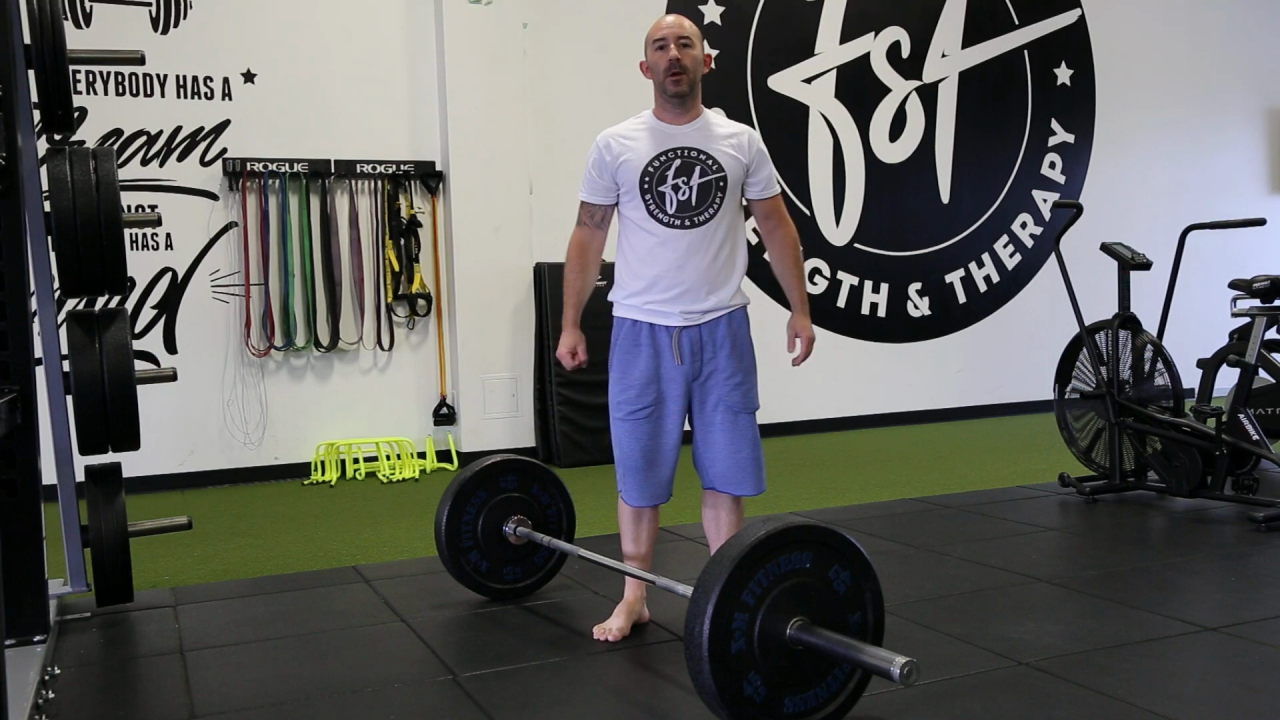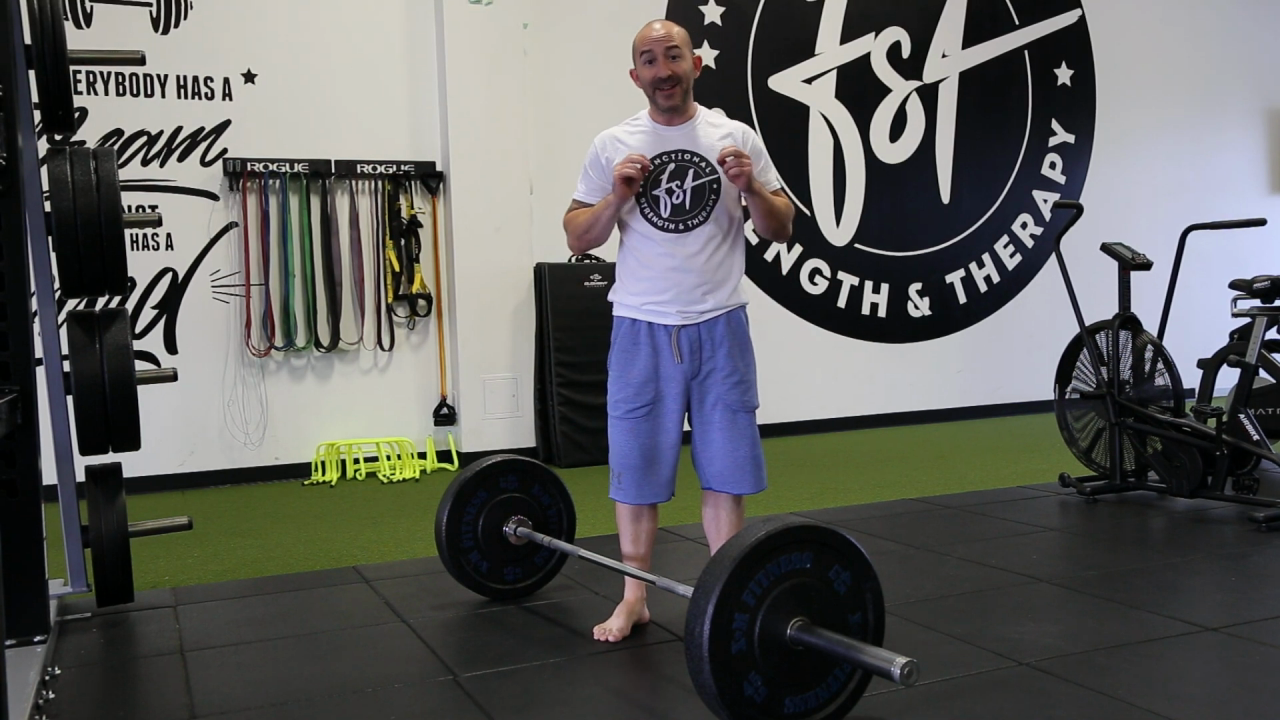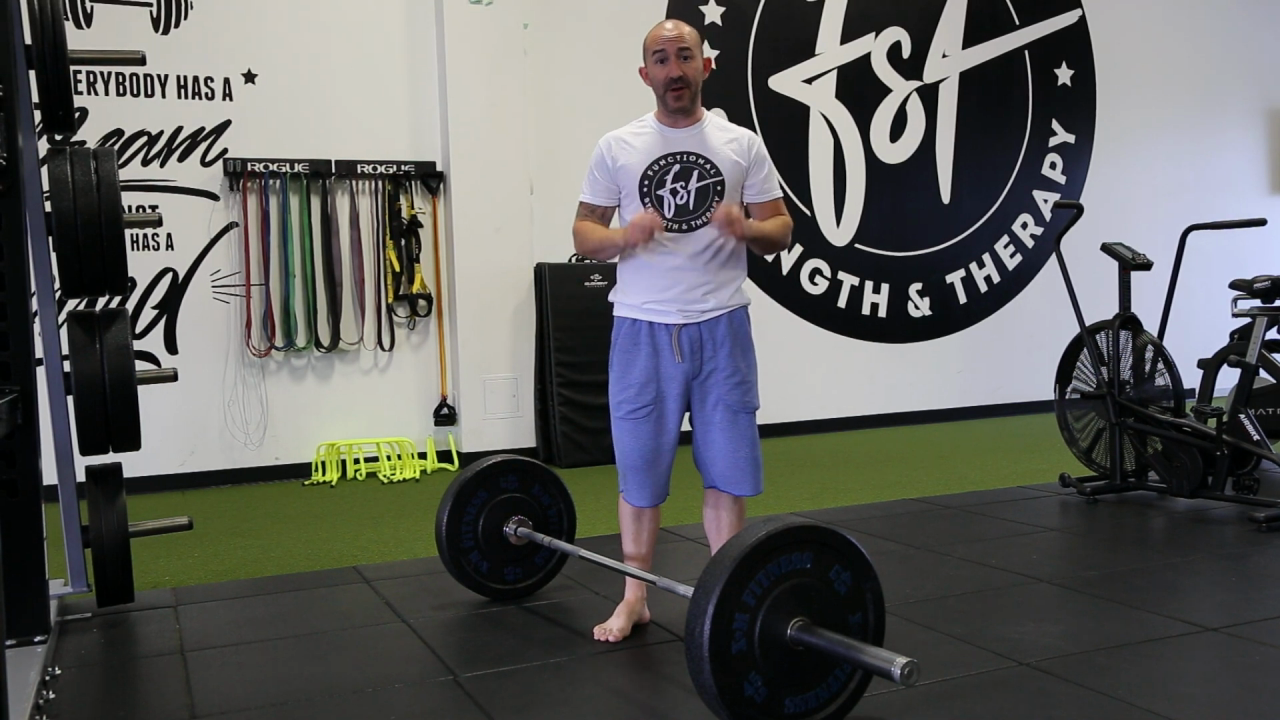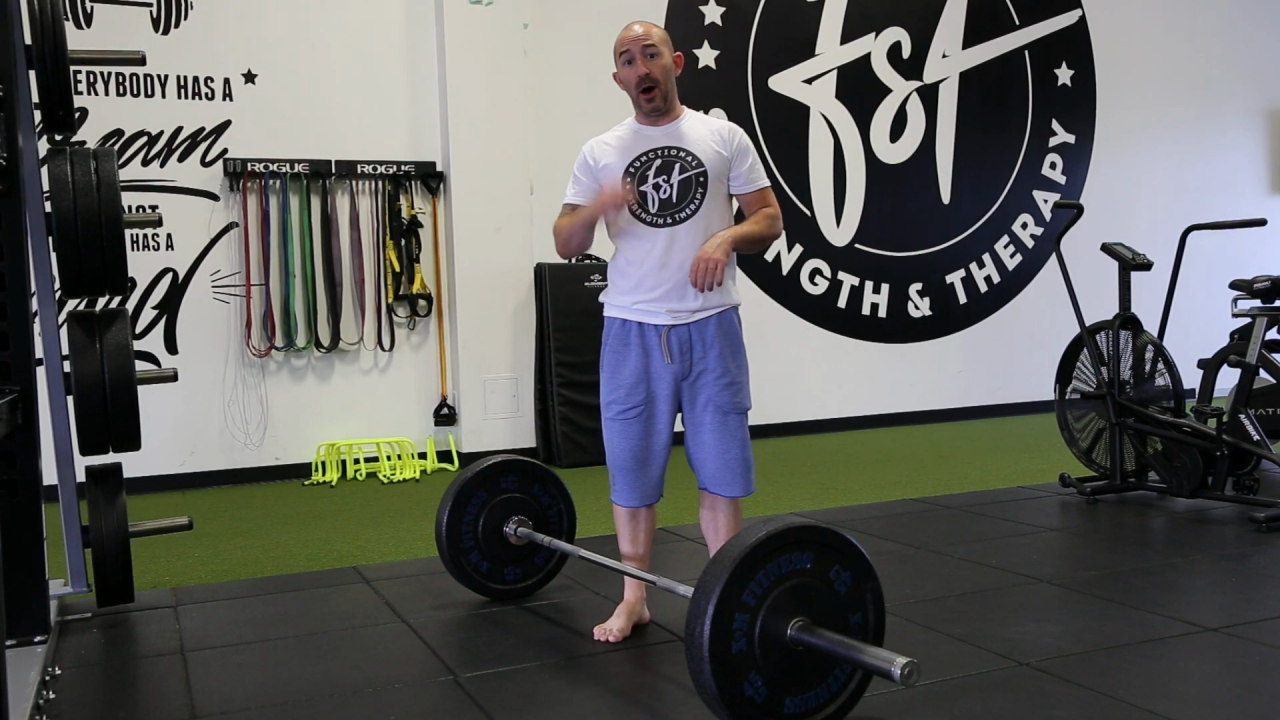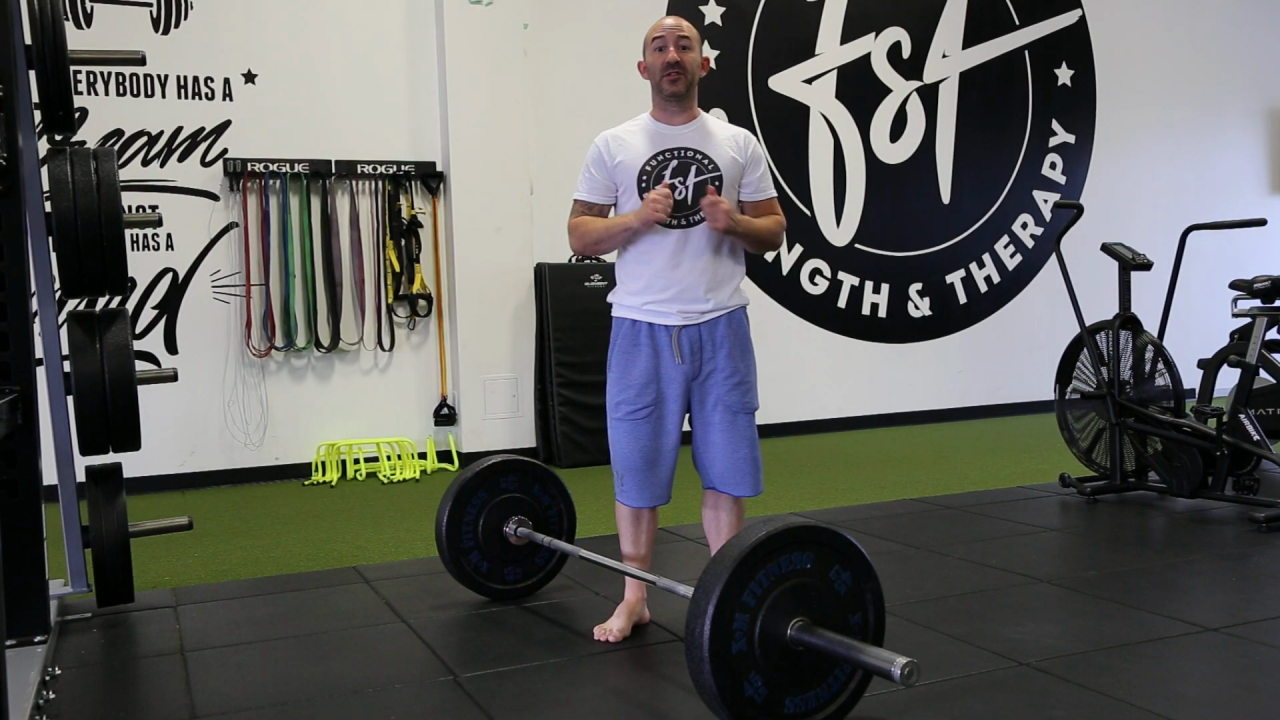
dt=1s
person 1, frame 1
left shoulder: (741, 142)
right shoulder: (615, 144)
left elbow: (776, 229)
right elbow: (588, 239)
left wrist: (800, 310)
right wrist: (570, 324)
left hip: (721, 327)
right hip: (643, 330)
left knee: (726, 468)
right knee: (639, 468)
right ankle: (634, 598)
person 1, frame 2
left shoulder: (736, 137)
right shoulder: (612, 145)
left elbow: (781, 228)
right elbow: (577, 237)
left wrist: (750, 188)
right wrist: (617, 197)
left hip: (719, 325)
right hip: (642, 328)
left knee: (725, 465)
right knee: (636, 464)
right ankle: (633, 597)
person 1, frame 3
left shoulder: (741, 144)
right shoulder: (616, 147)
left elbow: (781, 229)
right elbow: (583, 235)
left wrist: (750, 229)
right wrist: (624, 236)
left hip: (721, 326)
right hip: (642, 329)
left knee: (727, 467)
right knee: (639, 467)
right ankle: (634, 597)
person 1, frame 4
left shoulder: (725, 137)
right shoulder: (599, 151)
left elbow: (769, 219)
right elbow: (565, 244)
left wrist: (727, 238)
right wrist: (593, 211)
left hip: (710, 325)
right hip: (633, 329)
left knee: (721, 465)
right knee: (632, 464)
right ankle: (634, 597)
person 1, frame 5
left shoulder: (739, 144)
right shoulder: (613, 146)
left elbow: (775, 226)
right elbow: (580, 235)
left wrist: (737, 223)
right wrist: (634, 218)
left hip: (720, 326)
right hip: (643, 330)
left knee: (726, 467)
right knee: (636, 466)
right ankle: (634, 598)
